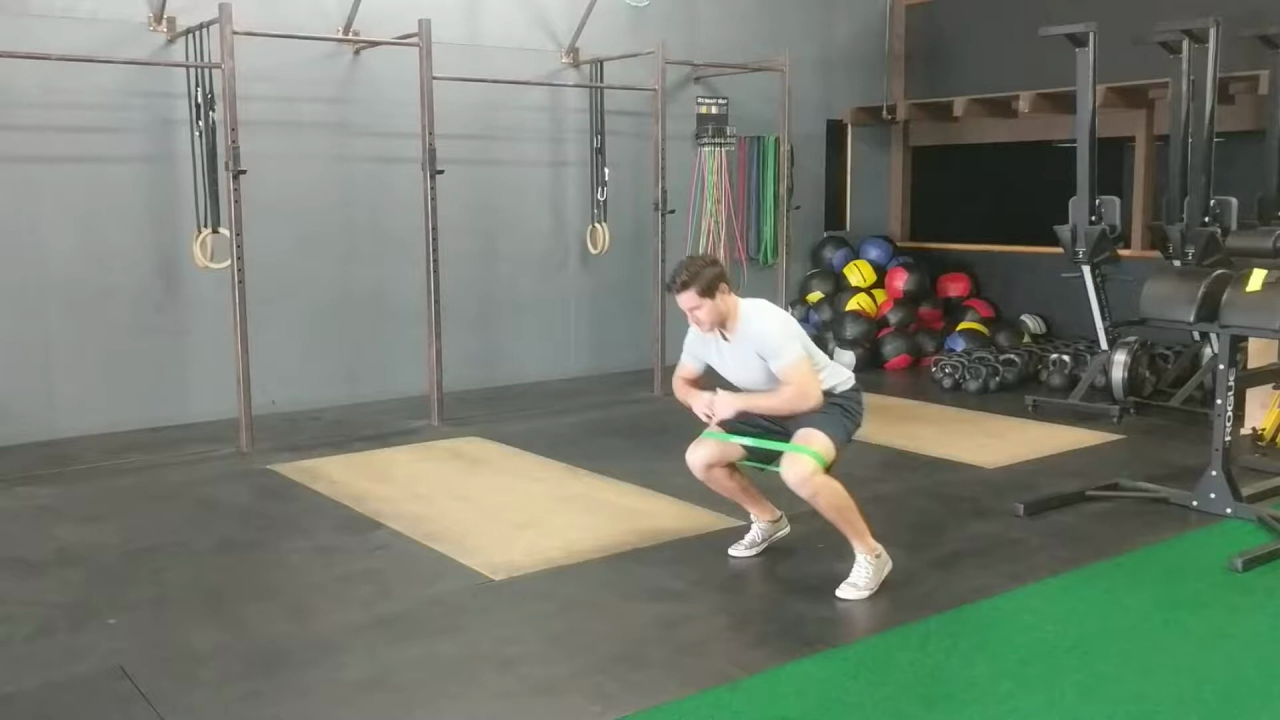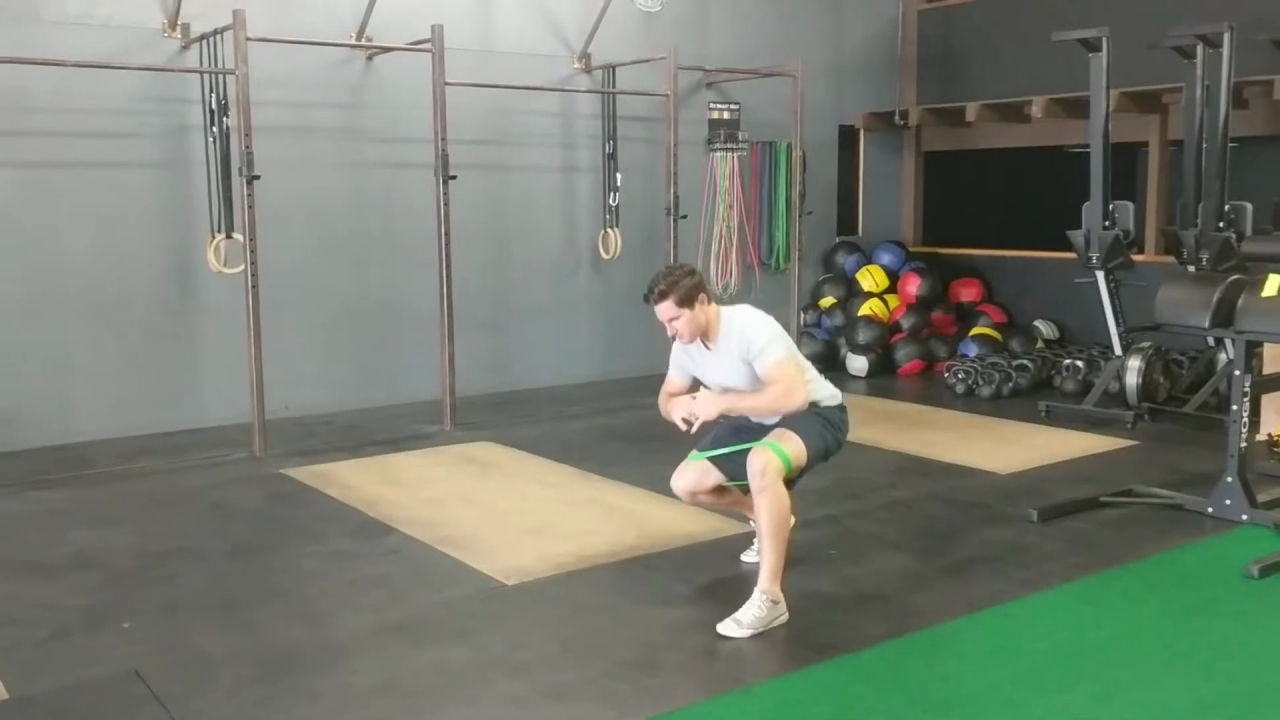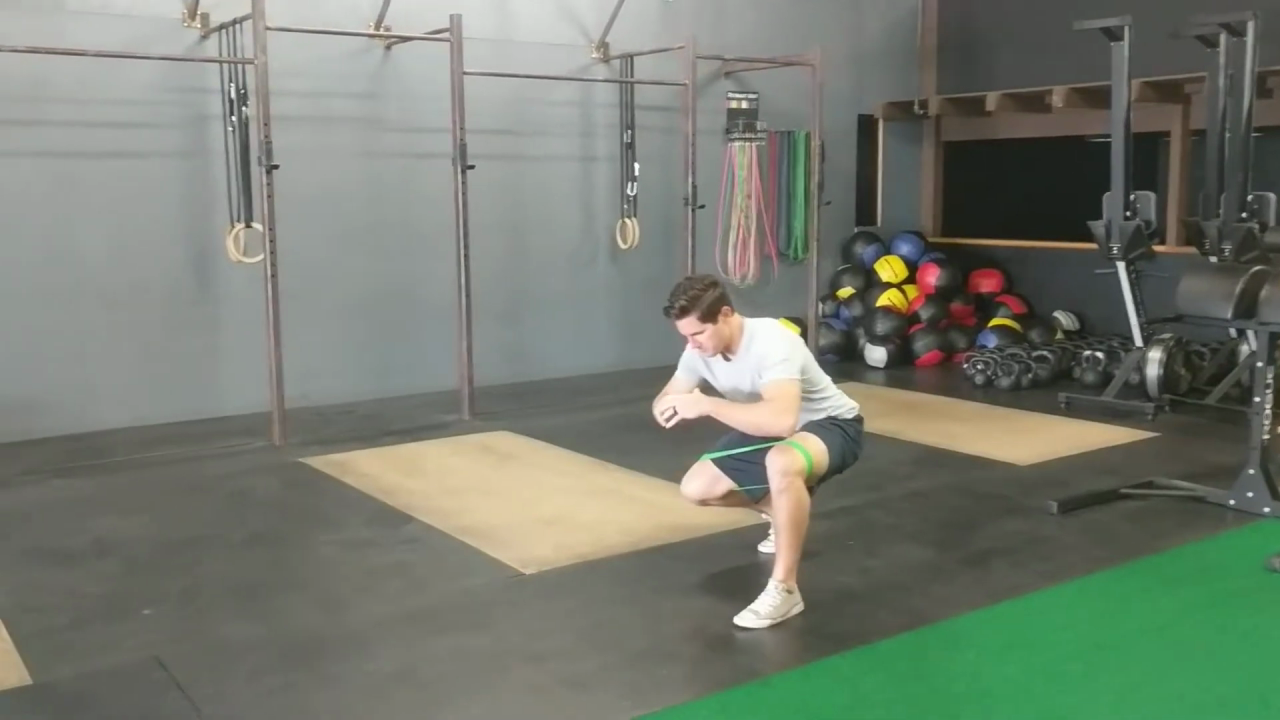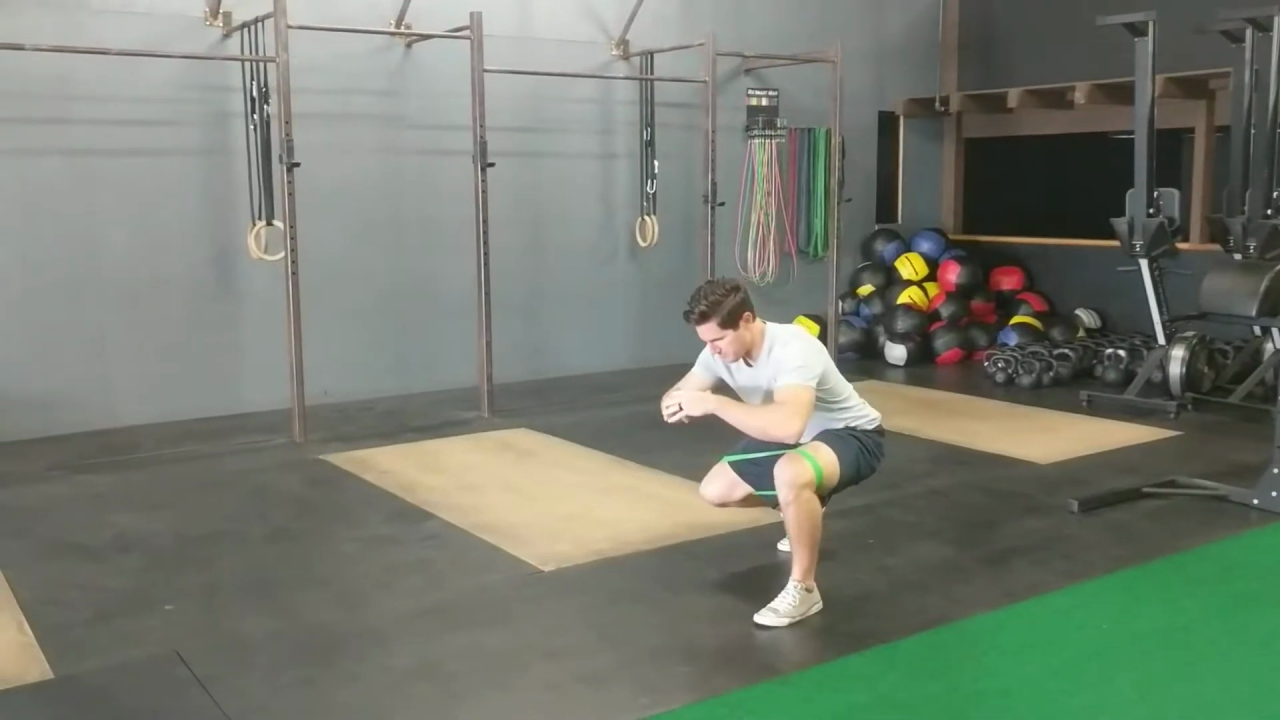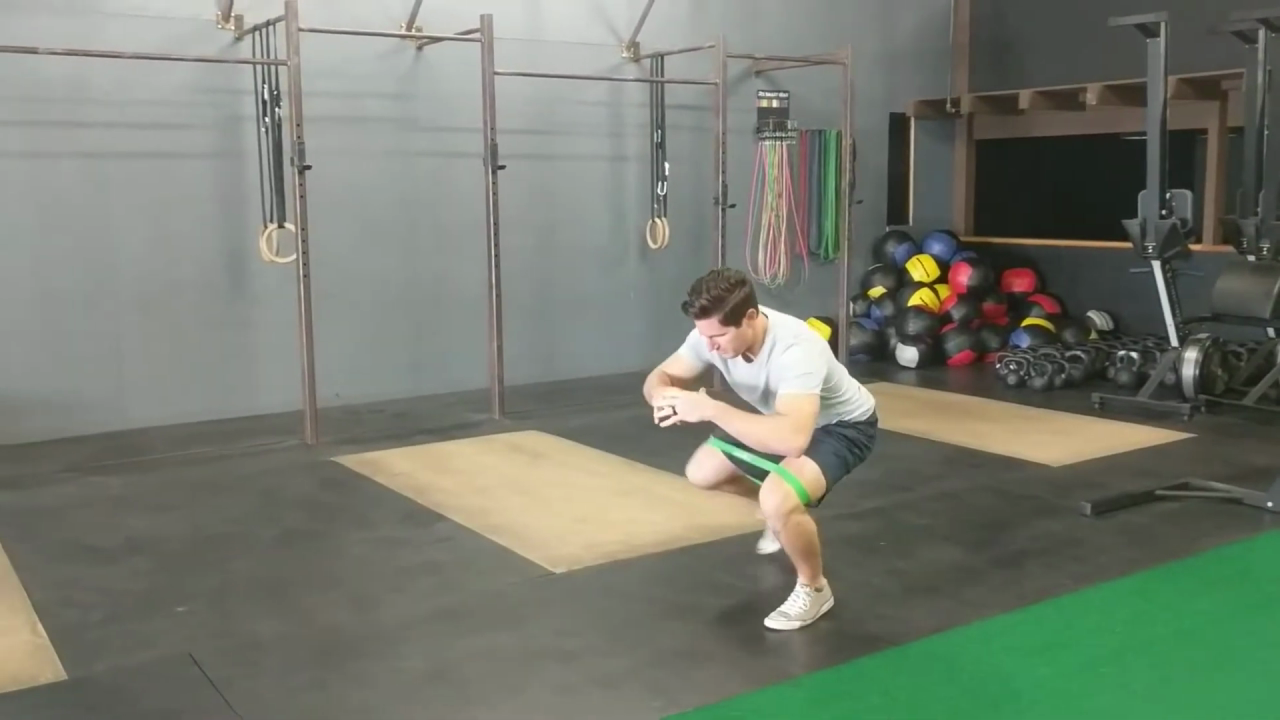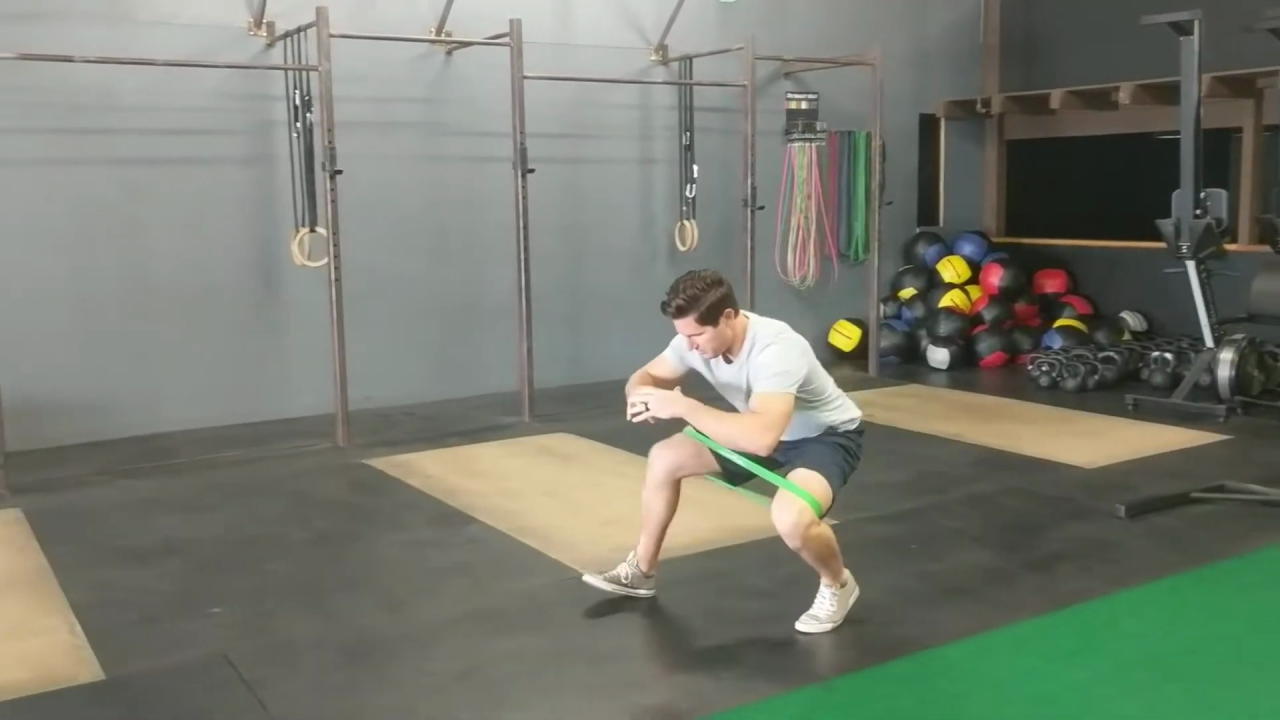
dt=0.5s
person 1, frame 1
left shoulder: (766, 324)
right shoulder: (701, 333)
left elbow: (807, 395)
right elbow: (682, 380)
left wrist: (739, 402)
right wrist: (696, 398)
left hip: (829, 399)
right hip: (775, 407)
left knee: (798, 472)
right knee: (700, 458)
left ankle: (870, 553)
right ankle: (767, 519)
person 1, frame 2
left shoulder: (751, 328)
right shoulder: (685, 345)
left elbow: (793, 396)
right elbow: (668, 394)
left wrist: (723, 401)
right wrist: (676, 406)
left hip: (817, 413)
right hip: (760, 421)
left knee: (761, 464)
right knee: (686, 484)
left ankle: (769, 597)
right ankle: (770, 518)
person 1, frame 3
left shoulder: (772, 343)
right shoulder: (700, 351)
left elbow: (783, 419)
right elbow: (667, 396)
left wrist: (706, 404)
right wrist: (666, 407)
left hip: (833, 426)
right hip: (771, 430)
left knee: (782, 463)
right knee: (696, 488)
left ankle: (784, 589)
right ankle: (786, 511)
person 1, frame 4
left shoulder: (793, 350)
right shoulder: (722, 349)
left elbow: (788, 426)
right elbow: (677, 394)
left wrist: (713, 403)
right wrist: (677, 405)
left hip: (853, 436)
right hip: (795, 437)
left knee: (790, 474)
right knee: (715, 491)
left ankle: (803, 589)
right ankle: (807, 510)
person 1, frame 5
left shoulder: (796, 350)
right shoulder: (715, 333)
left elbow: (792, 440)
right elbow: (660, 376)
left wrist: (711, 409)
right wrist: (664, 395)
left hip: (843, 426)
right hip: (781, 417)
left knee: (776, 499)
right knee: (703, 472)
left ankle: (813, 589)
right ankle: (793, 511)
person 1, frame 6
left shoulder: (776, 350)
right shoulder: (699, 335)
left elbow: (761, 439)
right elbow: (647, 375)
left wrist: (682, 406)
right wrist: (641, 395)
left hip: (828, 436)
right hip: (766, 430)
left knee: (791, 518)
right knee: (665, 458)
left ankle: (837, 585)
right ankle: (641, 569)
